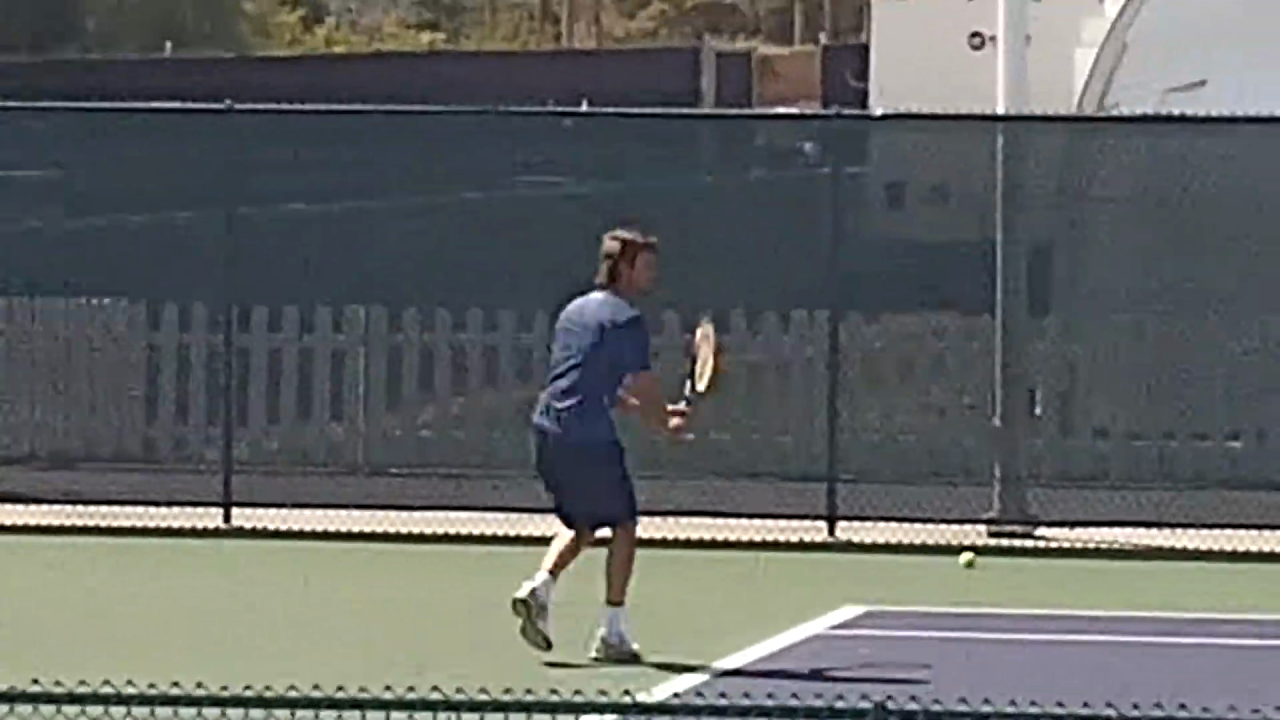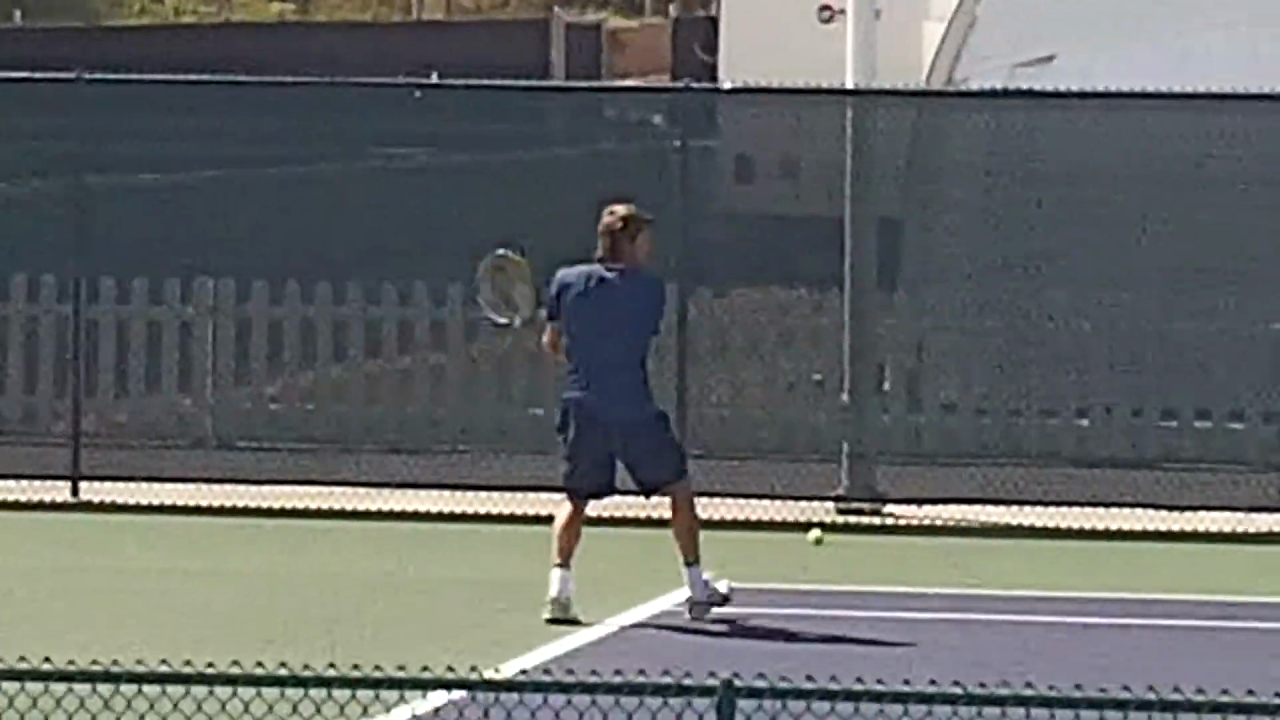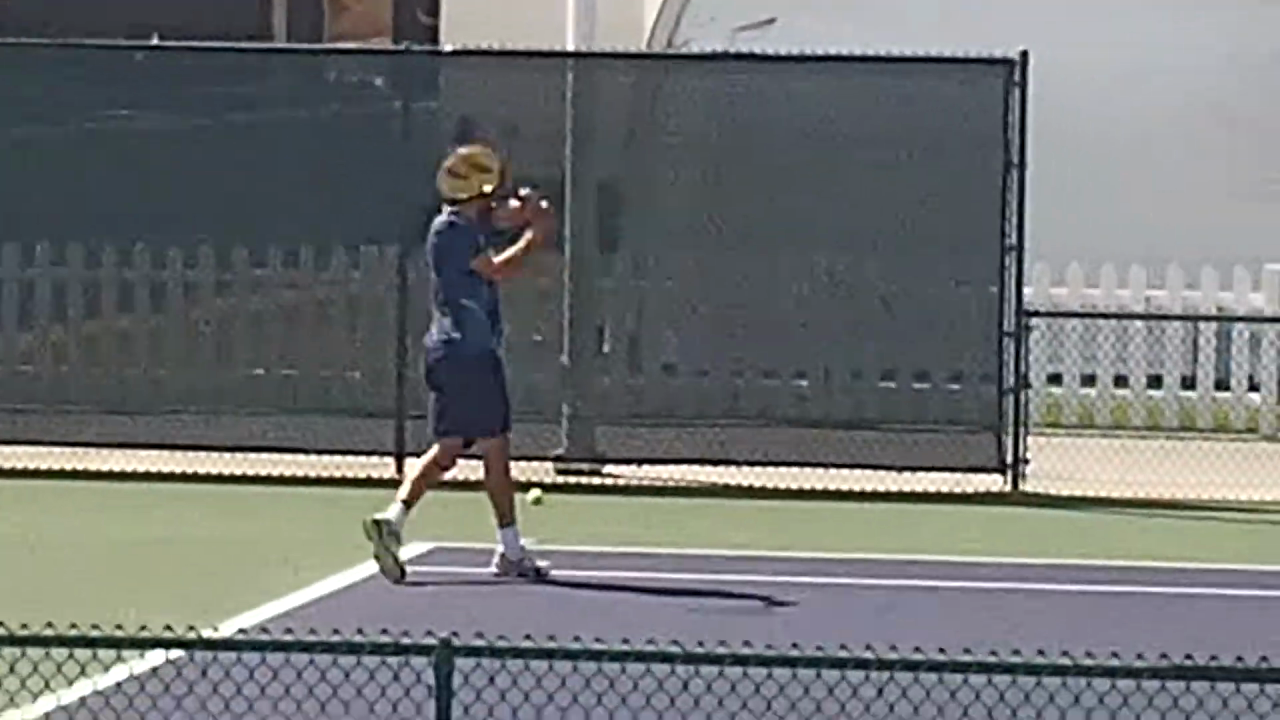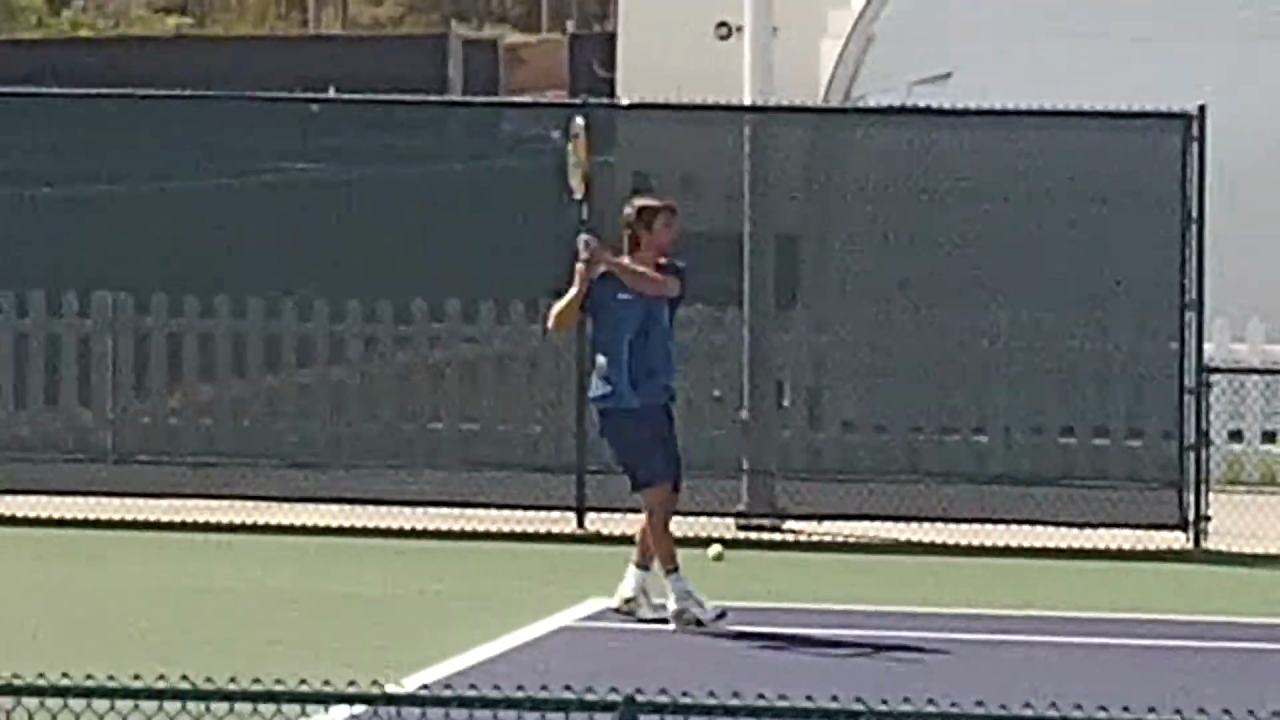
dt=0.5s
person 1, frame 1
left shoulder: (573, 310)
right shoulder: (630, 321)
right elbow: (646, 394)
left wrist: (654, 413)
right wrist: (667, 422)
left hip: (548, 432)
right hip: (589, 439)
left knee: (578, 527)
right knee: (622, 530)
left ankle: (538, 588)
right ankle: (611, 636)
person 1, frame 2
left shoulder: (567, 280)
right shoulder: (652, 289)
left elbow: (552, 344)
left hip: (582, 411)
right hip: (635, 413)
left knee: (576, 502)
right knee: (680, 490)
left ankle: (559, 593)
right ankle: (698, 588)
person 1, frame 3
left shoulder: (479, 215)
right shoulder: (448, 228)
left elbow: (509, 214)
right elbow: (498, 269)
left wrist: (531, 210)
right wrist: (536, 234)
left hip: (455, 350)
right hip: (467, 352)
left knee: (446, 448)
right knee: (495, 447)
left ankle: (393, 518)
right ankle: (510, 552)
person 1, frame 4
left shoulder: (670, 274)
right shoulder: (601, 281)
left elbow: (657, 285)
right elbow: (557, 324)
left wrist: (608, 260)
right wrist: (579, 284)
left hip: (655, 403)
right hip: (620, 403)
left knee: (664, 498)
right knee: (658, 496)
left ankle: (632, 590)
right ankle: (680, 598)
